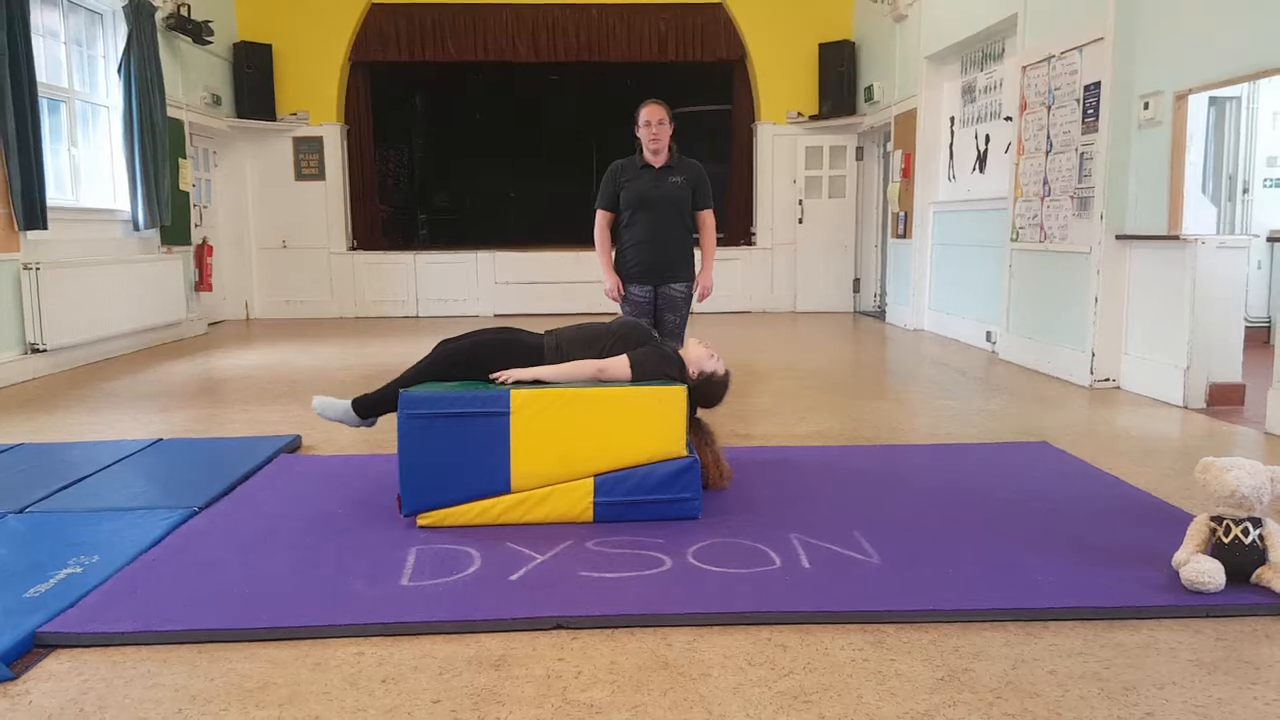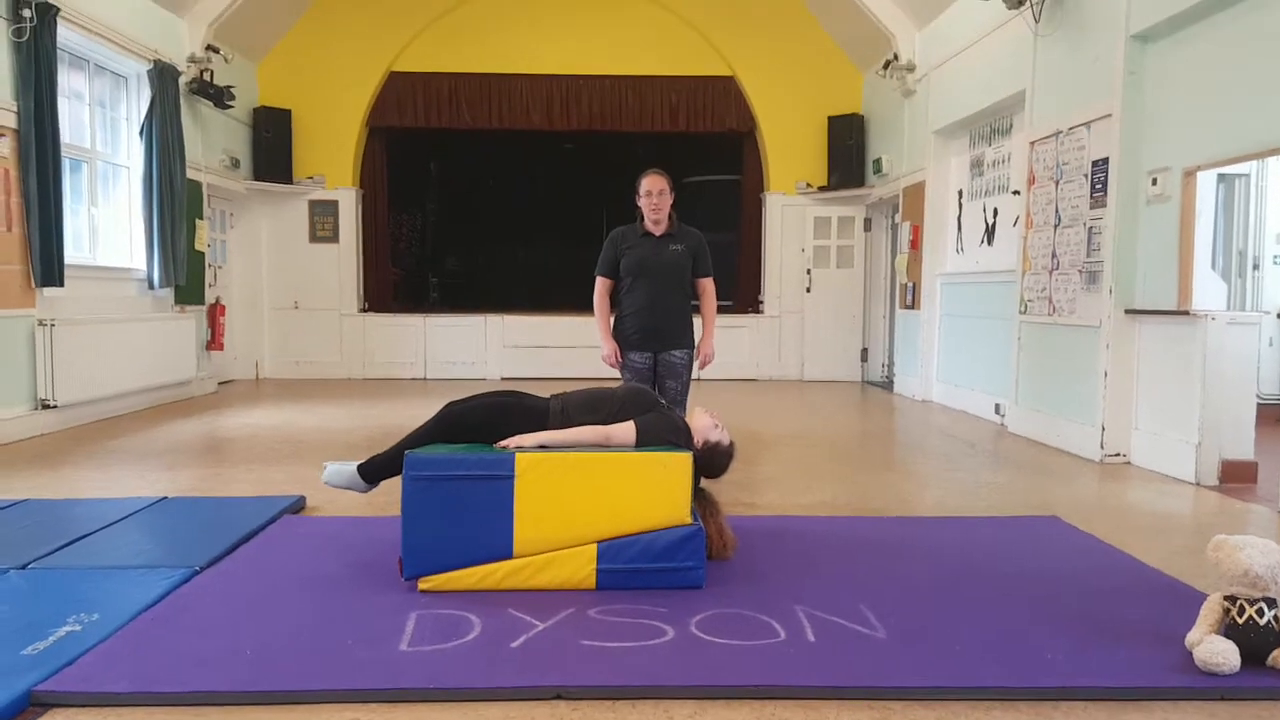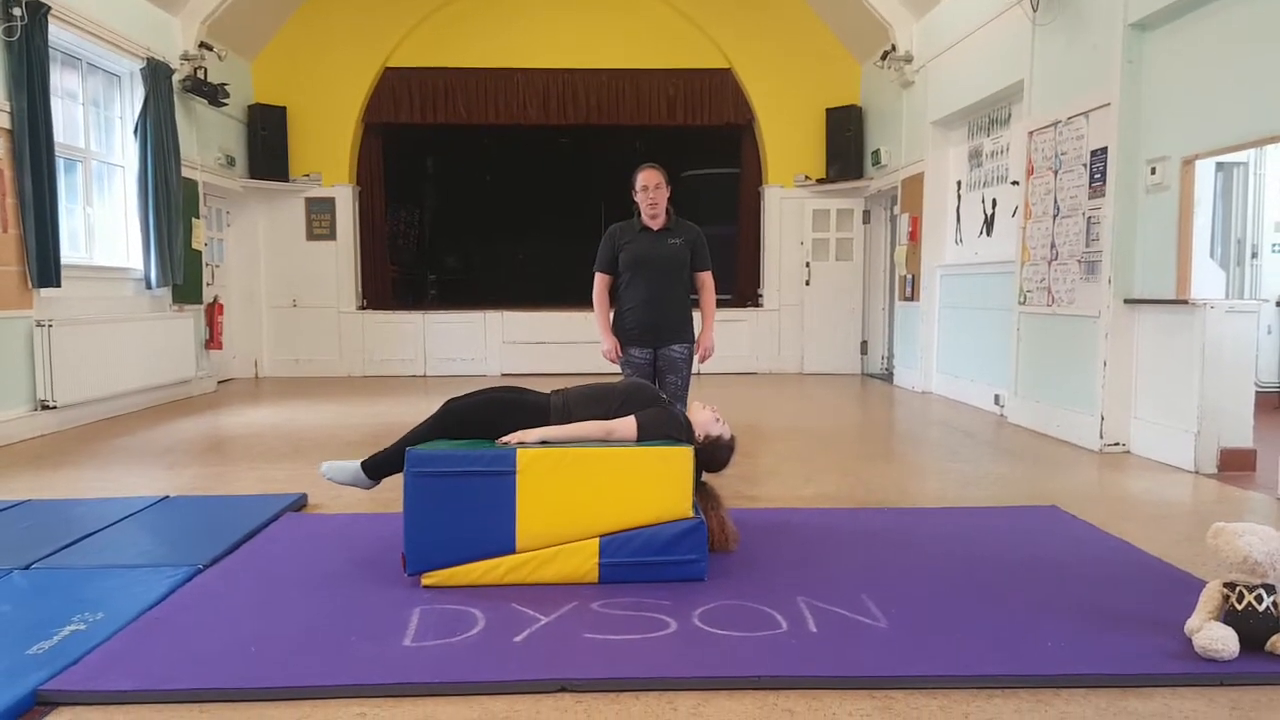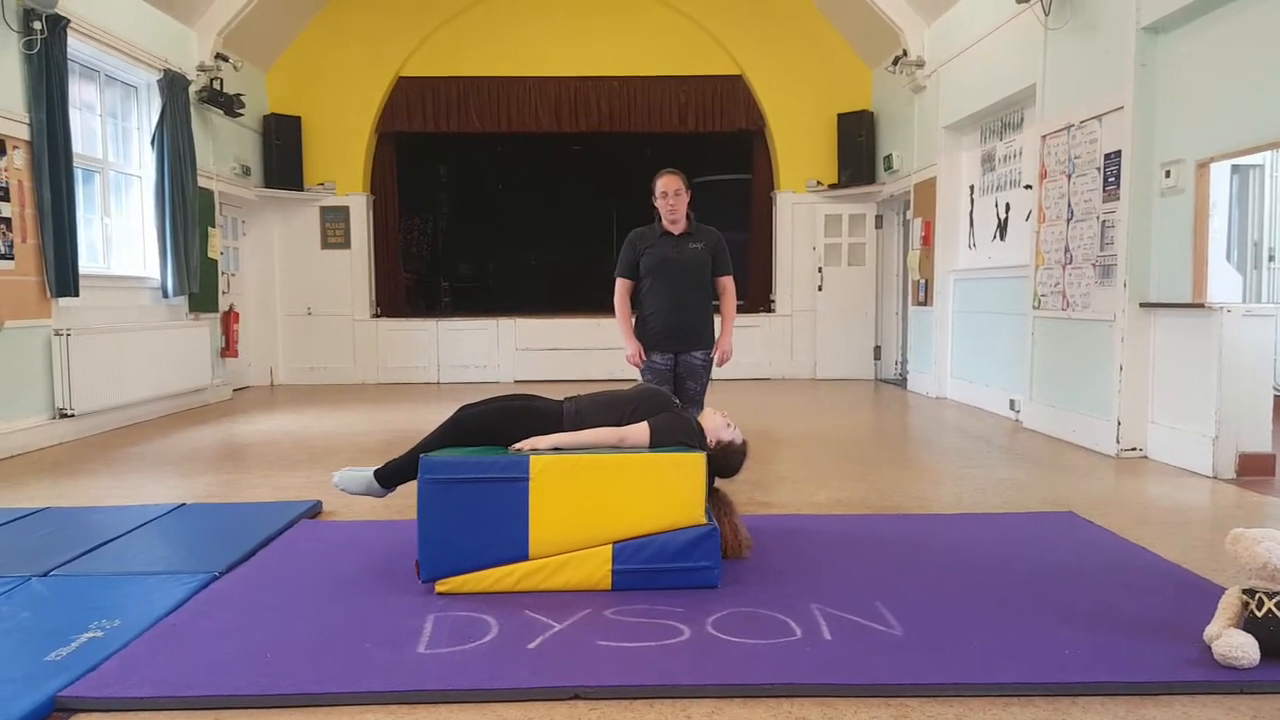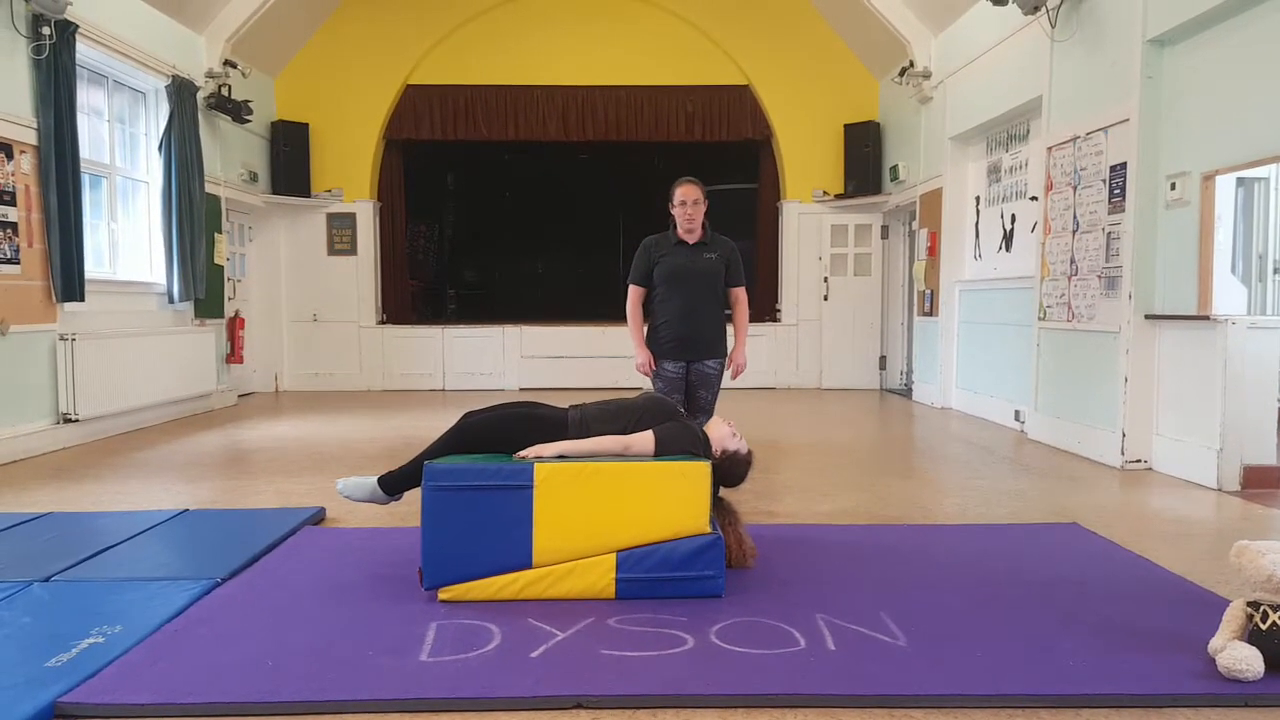
dt=1s
person 1, frame 1
left shoulder: (665, 364)
right shoulder: (663, 352)
left elbow: (599, 370)
left wrist: (532, 372)
left hip: (542, 361)
right hip: (544, 347)
left knee: (449, 361)
right knee: (449, 349)
left ankle: (363, 409)
right ankle: (369, 407)
person 1, frame 2
left shoulder: (670, 430)
right shoulder: (668, 418)
left elbow: (605, 435)
left wrist: (536, 438)
left hip: (547, 424)
right hip: (549, 410)
left knee: (453, 422)
right knee: (454, 412)
left ankle: (367, 475)
right ankle: (371, 469)
person 1, frame 3
left shoulder: (672, 425)
right shoulder: (670, 414)
left elbow: (607, 430)
left wrist: (537, 434)
left hip: (548, 418)
right hip: (549, 406)
left knee: (454, 418)
right knee: (455, 409)
left ankle: (370, 471)
right ankle: (376, 464)
person 1, frame 4
left shoulder: (685, 431)
right shoulder: (682, 419)
left elbow: (620, 438)
left wrist: (551, 441)
left hip: (559, 425)
right hip: (562, 412)
left knee: (465, 427)
right knee: (467, 418)
left ankle: (383, 479)
right ankle: (389, 475)
person 1, frame 5
left shoulder: (690, 440)
right shoulder: (687, 428)
left elbow: (625, 445)
left wrist: (555, 448)
left hip: (566, 433)
right hip: (567, 420)
left knee: (469, 433)
right knee: (471, 422)
left ankle: (387, 486)
right ankle: (392, 484)
person 2, frame 1
left shoulder: (692, 171)
right shoulder: (619, 171)
left elbow: (706, 222)
right elbow: (602, 224)
left wrist: (706, 270)
right wrist: (608, 272)
left hip: (678, 277)
right hip: (633, 278)
left knee: (672, 347)
person 2, frame 2
left shoulder: (692, 239)
right shoulder: (619, 239)
left elbow: (706, 290)
right elbow: (602, 291)
left wrist: (708, 337)
right wrist: (606, 338)
left hip: (677, 344)
right hip: (632, 344)
left knee: (674, 413)
person 2, frame 3
left shoulder: (689, 233)
right shoulder: (617, 234)
left elbow: (705, 284)
right elbow: (601, 287)
left wrist: (707, 330)
right wrist: (606, 334)
left hip: (677, 339)
right hip: (632, 339)
left knee: (675, 408)
person 2, frame 4
left shoulder: (710, 238)
right shoulder: (638, 240)
left elbow: (726, 288)
right elbow: (622, 292)
left wrist: (726, 335)
right wrist: (629, 339)
left hip: (698, 344)
right hip: (653, 344)
left knee: (691, 413)
person 2, frame 5
left shoulder: (724, 248)
right shoulder: (652, 247)
left elbow: (738, 299)
right elbow: (634, 300)
left wrist: (740, 346)
right wrist: (640, 347)
left hip: (710, 353)
right hip: (665, 352)
left knee: (701, 422)
